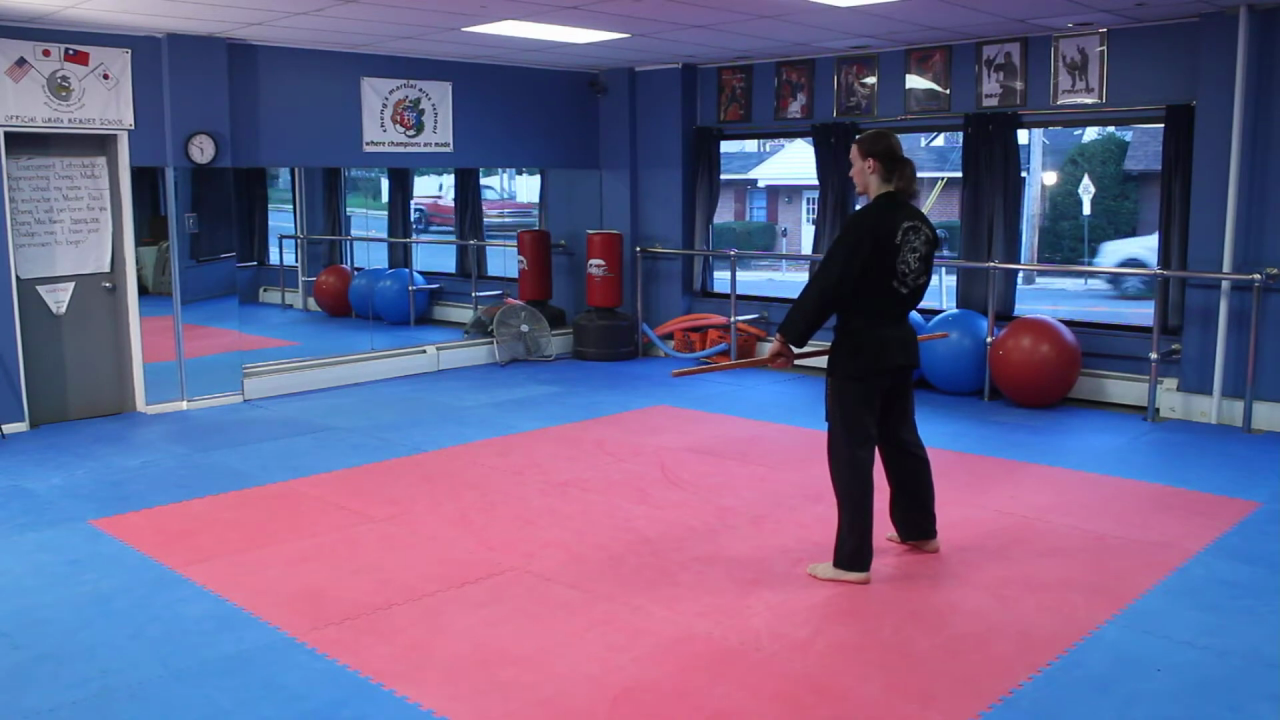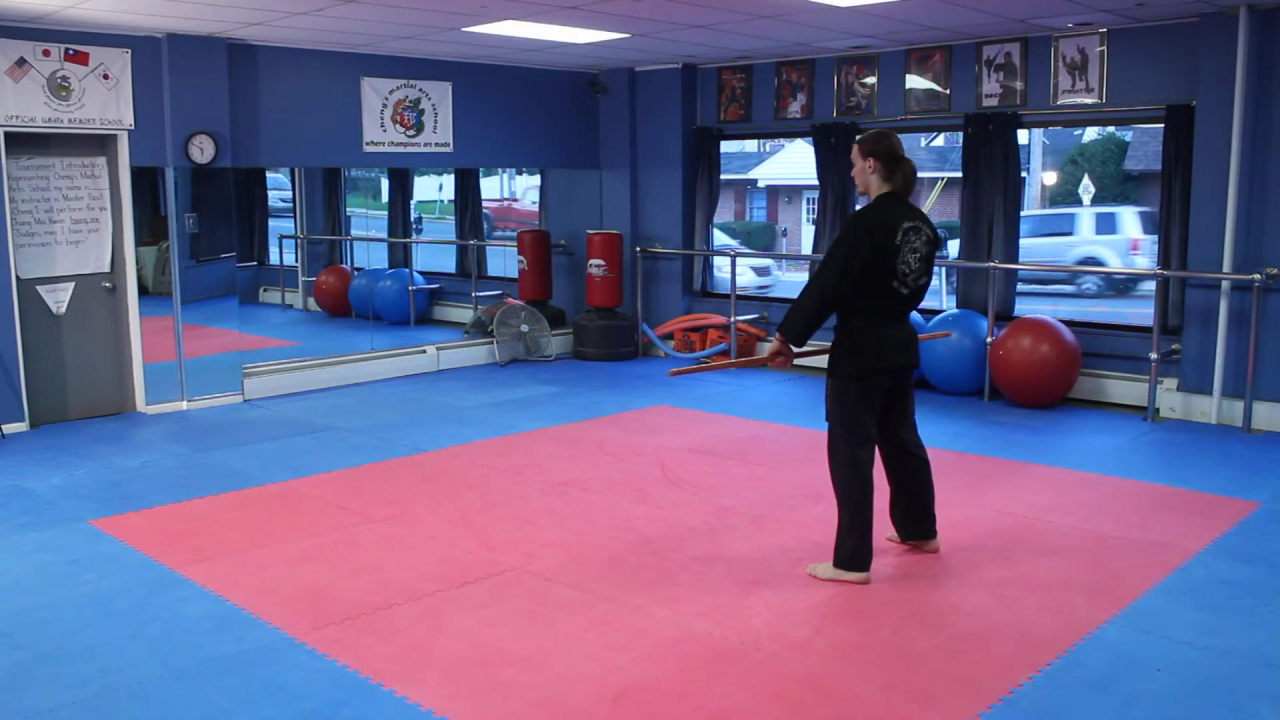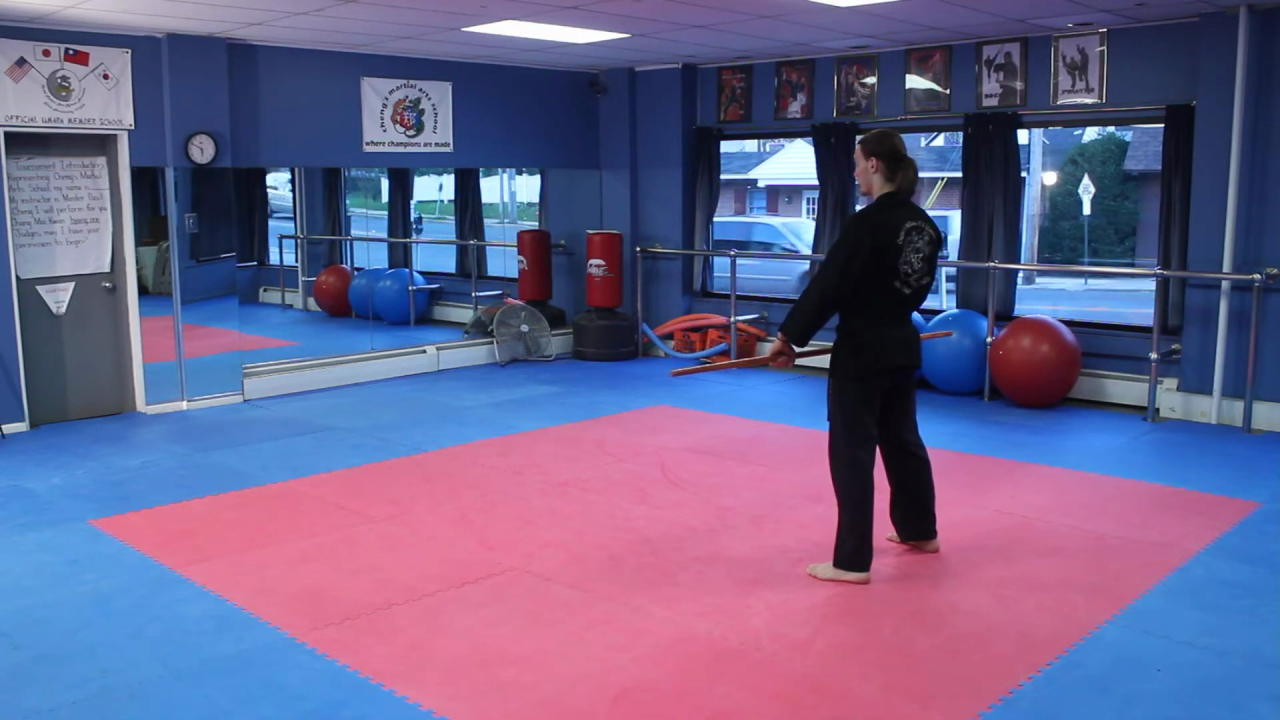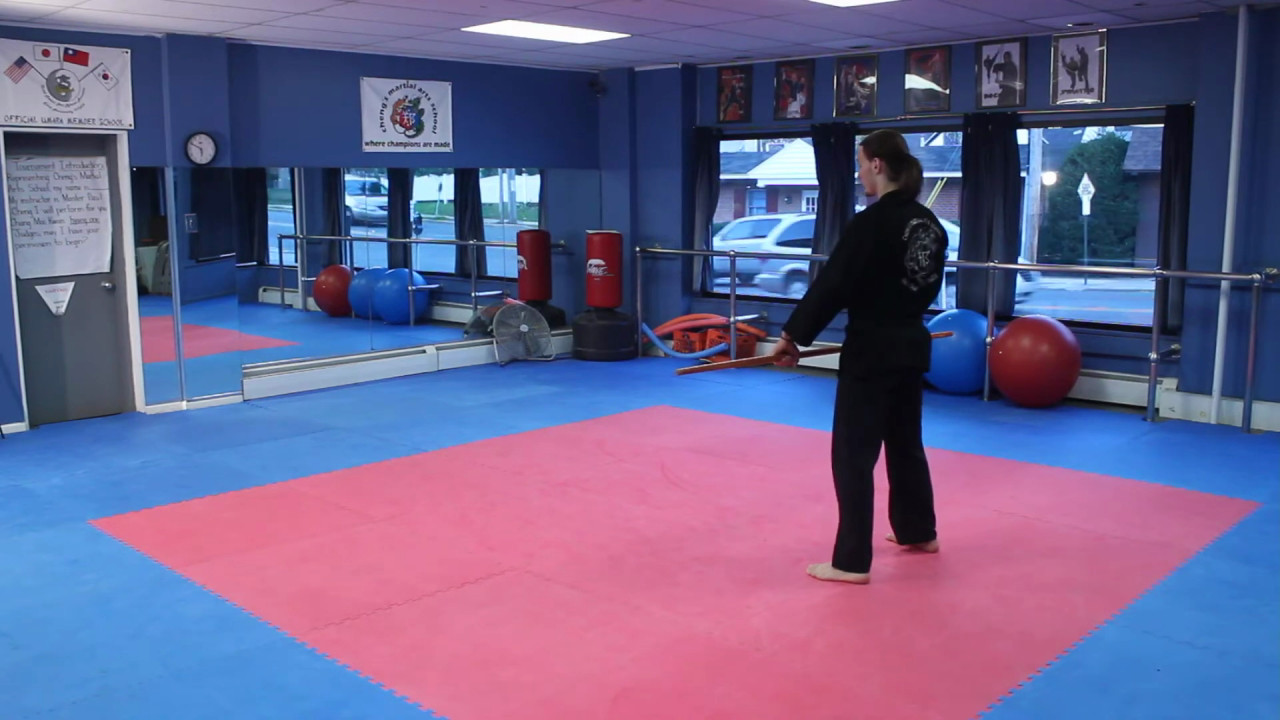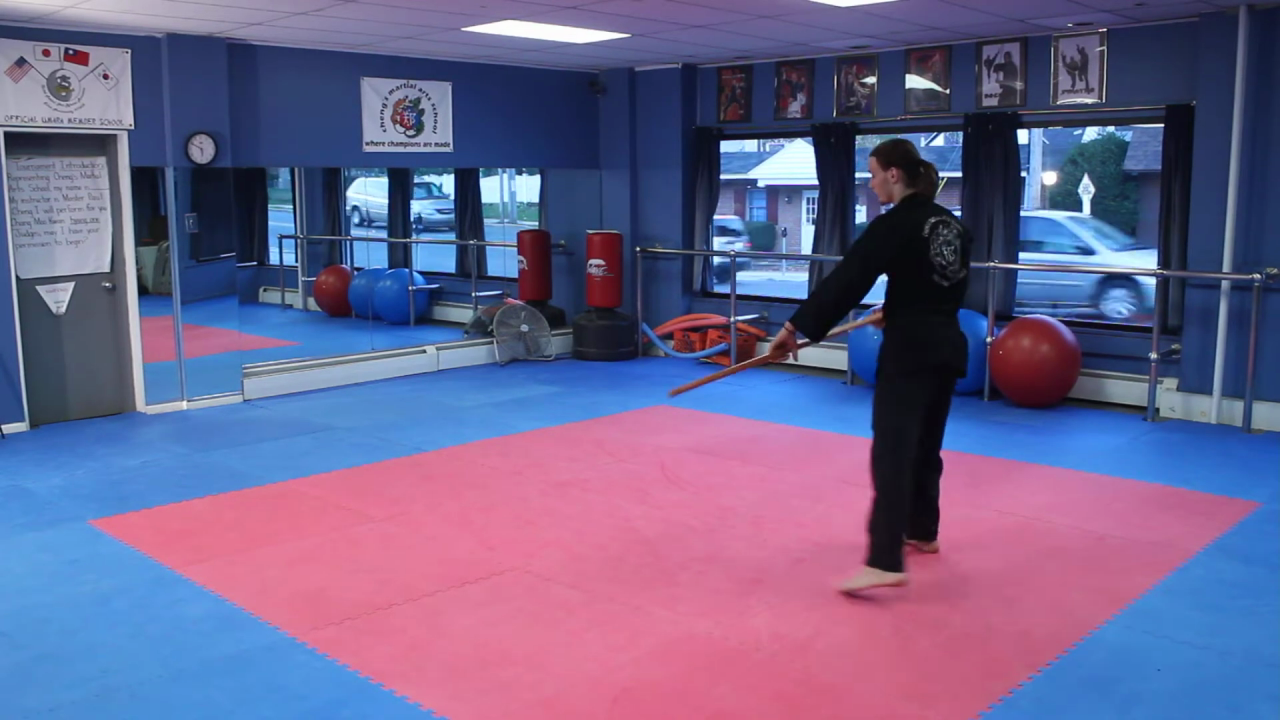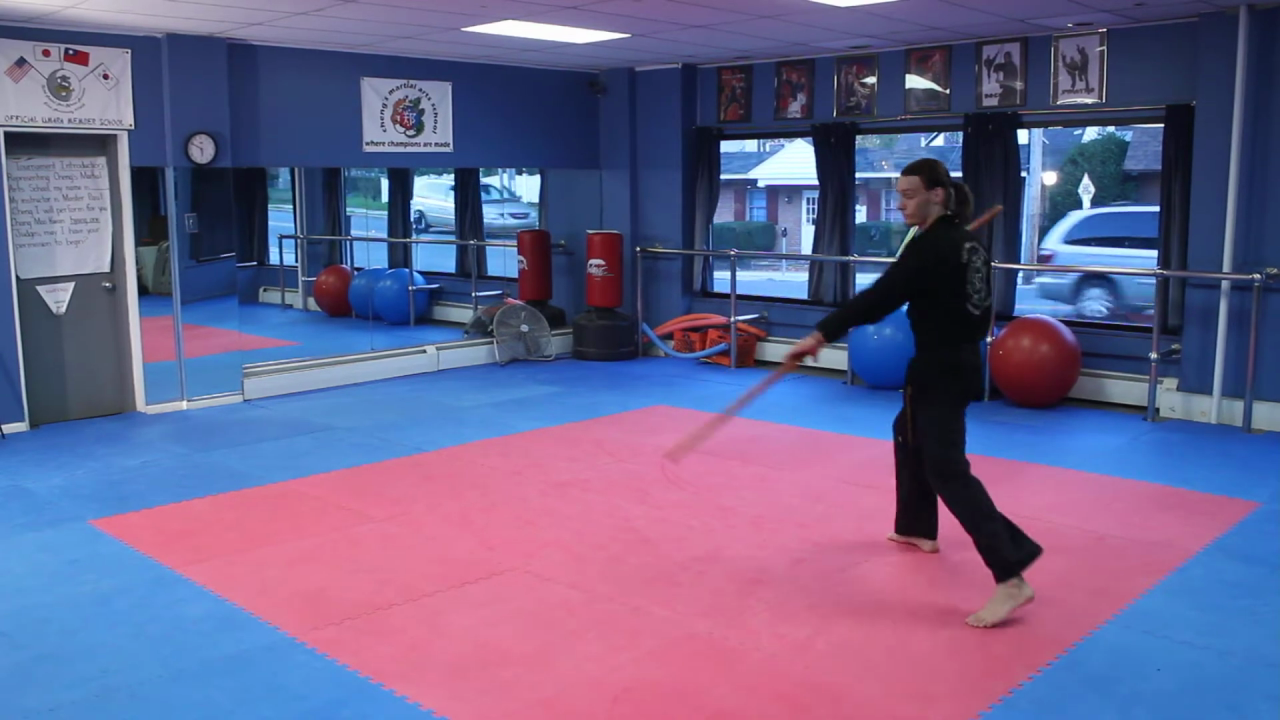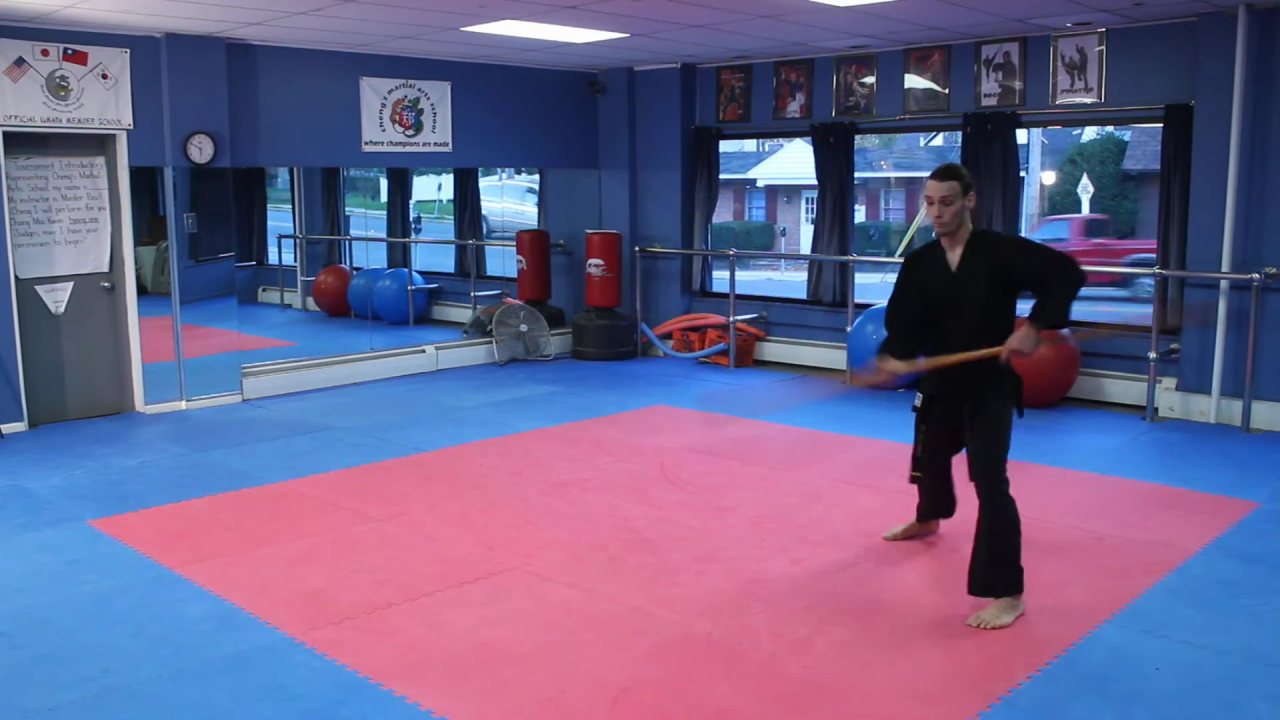
dt=0.3s
person 1, frame 1
left shoulder: (866, 223)
right shoulder: (919, 223)
left elbow: (826, 285)
left wrist: (787, 337)
left hip: (860, 350)
right hip: (899, 345)
left knee: (852, 451)
right knee: (902, 438)
left ankle: (853, 561)
right ankle: (920, 530)
person 1, frame 2
left shoulder: (866, 223)
right shoulder: (921, 224)
left elbow: (826, 285)
left wrist: (786, 337)
left hip: (861, 350)
right hip: (900, 345)
left knee: (852, 451)
right knee: (902, 438)
left ankle: (853, 562)
right ankle: (921, 530)
person 1, frame 3
left shoulder: (867, 223)
right shoulder: (923, 223)
left elbow: (827, 285)
left wrist: (788, 337)
left hip: (862, 349)
right hip: (902, 345)
left knee: (853, 451)
right knee: (902, 438)
left ankle: (853, 562)
right ankle: (920, 531)
person 1, frame 4
left shoulder: (873, 221)
right shoulder: (929, 221)
left elbow: (832, 283)
left wrist: (792, 334)
left hip: (873, 348)
right hip: (912, 344)
left knee: (854, 451)
right knee: (906, 442)
left ankle: (851, 561)
right ankle: (918, 531)
person 1, frame 5
left shoulder: (894, 225)
right shoulder: (951, 222)
left elbow: (847, 279)
left wrist: (796, 327)
left hip: (911, 347)
right hip: (949, 344)
left knee: (893, 448)
right knee: (924, 443)
left ankle: (884, 562)
right ankle: (921, 531)
person 1, frame 6
left shoulder: (933, 246)
right shoulder: (966, 242)
left elbow: (883, 294)
left wrist: (822, 333)
left hip: (946, 369)
right hip: (951, 362)
left knee: (949, 470)
right knee: (910, 439)
left ankle: (1012, 578)
right ankle: (918, 528)
person 1, frame 7
left shoulder: (1000, 249)
right shoulder: (918, 262)
left elbow: (1065, 273)
right elbow: (902, 324)
left wrist: (1033, 327)
right wrist: (892, 357)
left hip: (989, 383)
right hip: (940, 385)
left knee: (989, 479)
right knee: (928, 464)
left ankle: (1003, 591)
right ankle: (929, 518)
